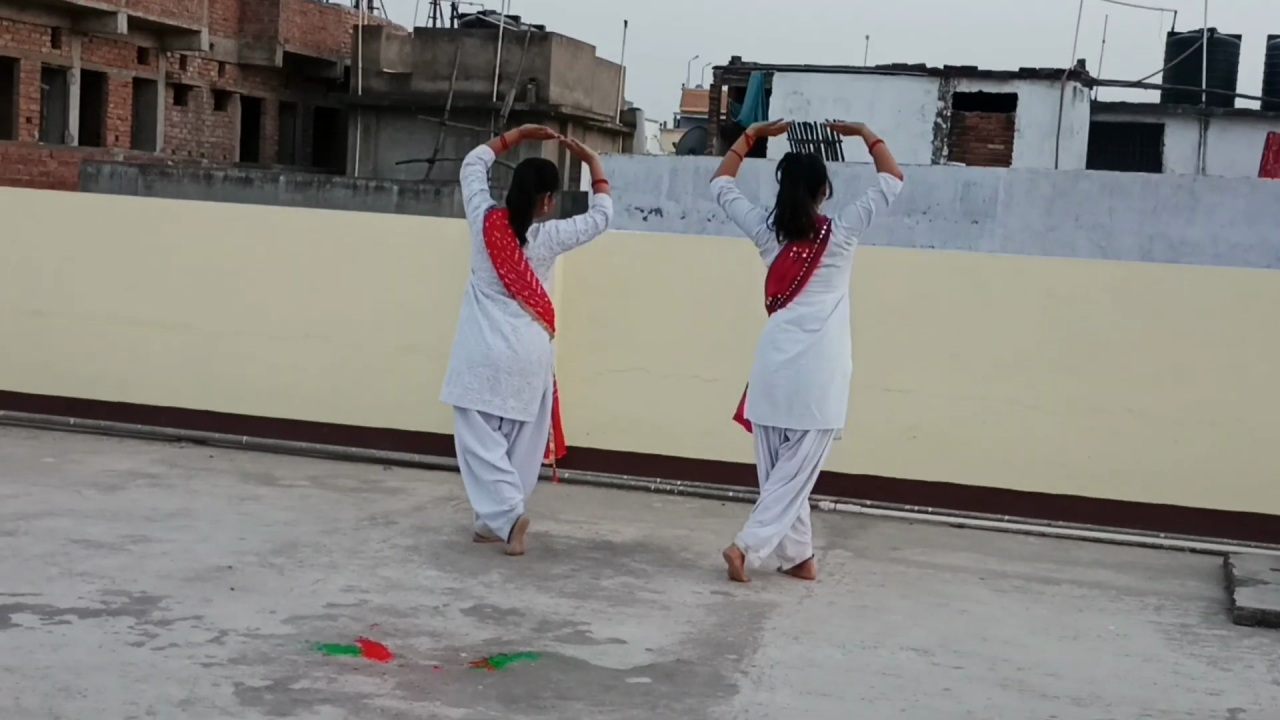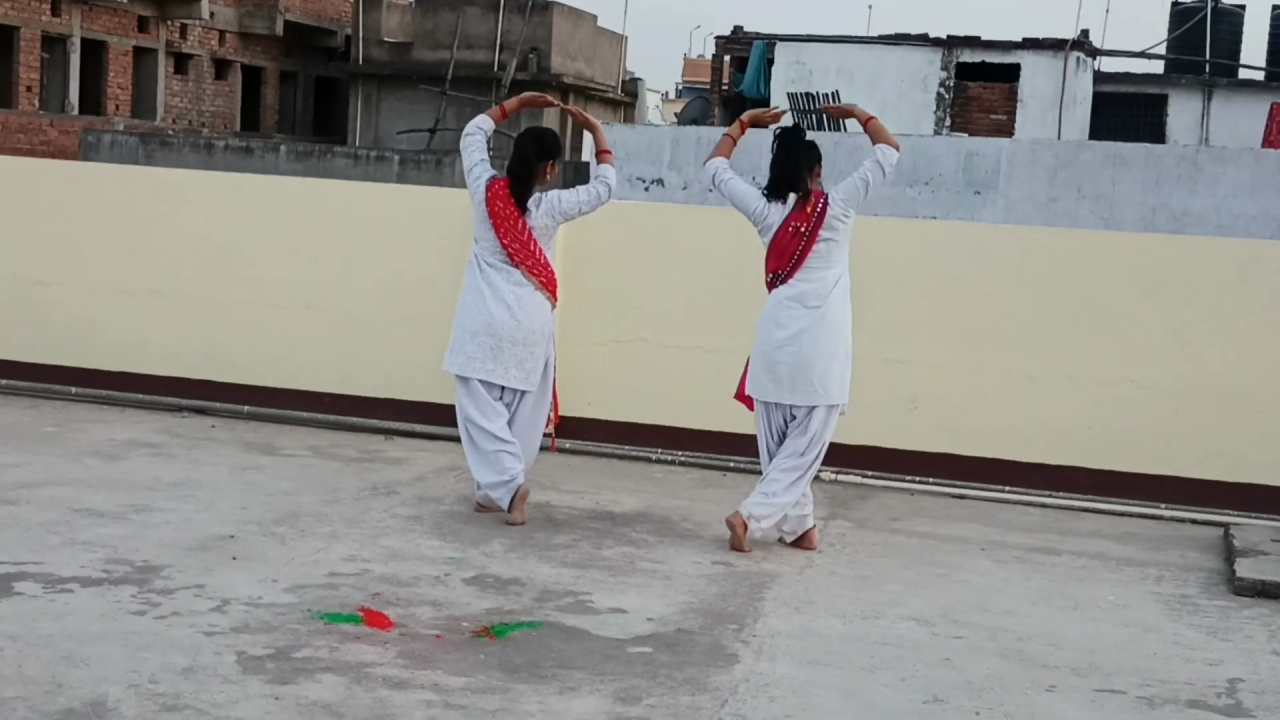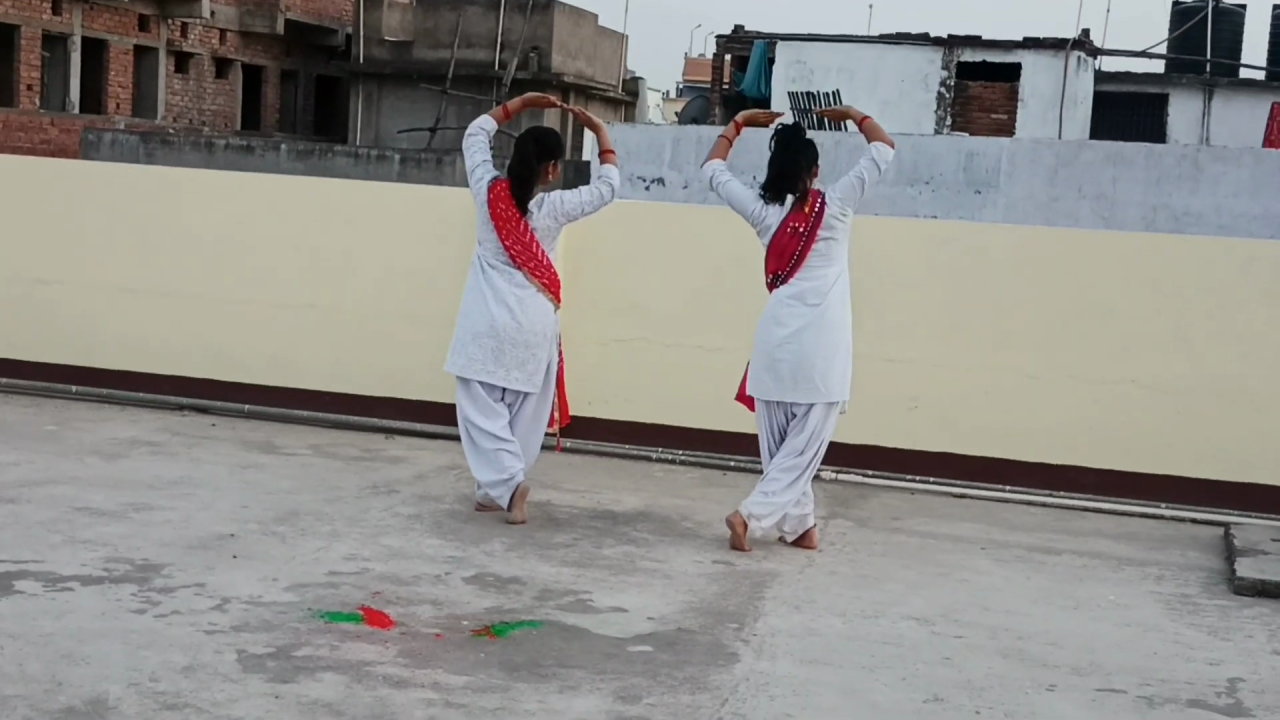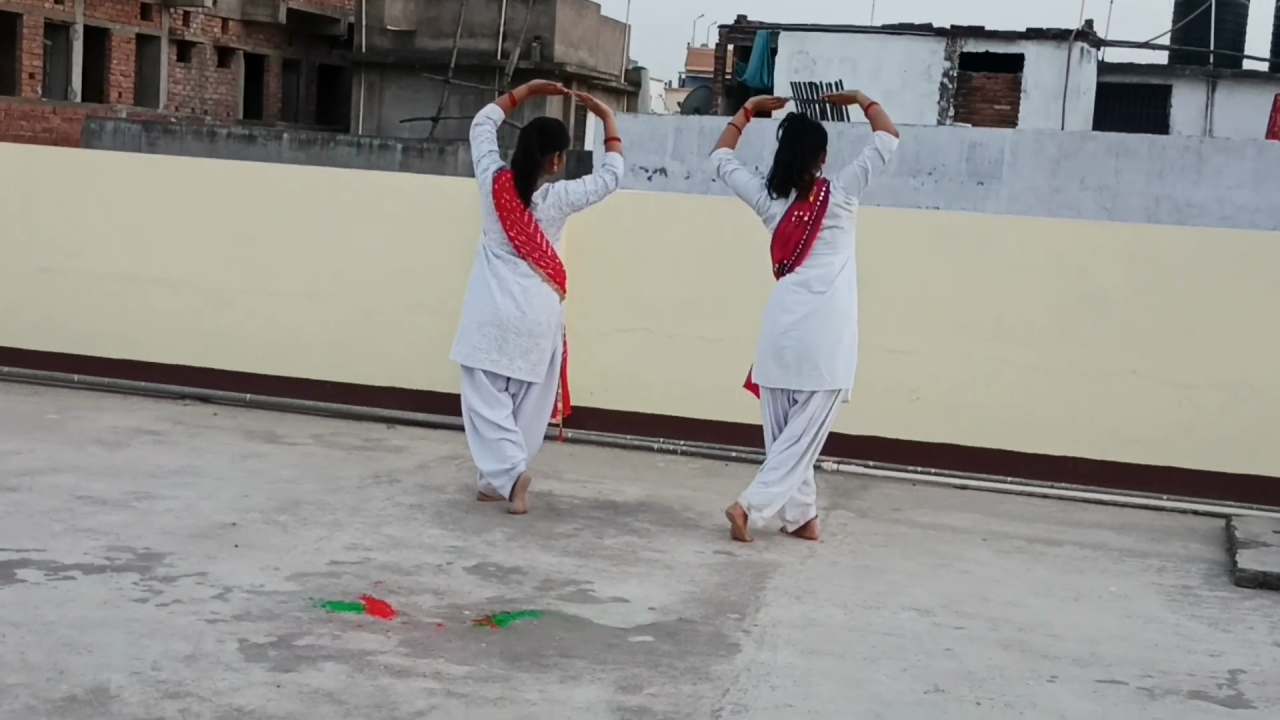
dt=1s
person 1, frame 1
left shoulder: (767, 231)
right shoulder: (841, 234)
left elbow: (722, 184)
right elbow: (892, 181)
left wrist: (752, 135)
right wrist: (866, 134)
left hip: (775, 363)
right hip: (819, 370)
left knee: (779, 468)
right knee: (797, 471)
left ankle: (797, 555)
right ankle: (748, 545)
person 1, frame 2
left shoulder: (765, 210)
right shoulder: (838, 207)
left elbow: (716, 167)
right elbow: (888, 152)
left wrist: (745, 121)
right wrist: (857, 113)
left hip: (777, 339)
right hip: (821, 346)
left knee: (779, 445)
right knee: (805, 446)
left ankle: (798, 526)
right ankle: (752, 516)
person 1, frame 3
left shoulder: (763, 211)
right shoulder: (836, 206)
left elbow: (713, 168)
right elbow: (884, 149)
left wrist: (739, 122)
right wrist: (852, 114)
left hip: (777, 338)
right hip: (822, 344)
left knee: (780, 444)
right knee: (805, 444)
left ankle: (799, 525)
right ankle: (752, 515)
person 1, frame 4
left shoulder: (769, 199)
right shoulder: (841, 194)
left elbow: (721, 156)
right elbow: (888, 138)
left wrist: (750, 109)
right wrist: (861, 99)
left hip: (783, 325)
right hip: (826, 331)
left knee: (785, 429)
right knee: (805, 431)
left ankle: (800, 516)
right ankle: (752, 505)
person 2, frame 1
left shoulder: (485, 221)
right shoulder: (549, 237)
left elbow: (474, 163)
right elbow: (601, 215)
left wrist: (519, 135)
right wrist: (593, 161)
left hip: (482, 351)
right hip: (528, 354)
left knee: (480, 438)
right knee: (520, 443)
left ankle: (506, 514)
right ankle: (493, 520)
person 2, frame 2
left shoulder: (486, 191)
right shoulder: (551, 207)
left elbow: (473, 133)
right elbow: (603, 186)
left wrist: (519, 102)
right wrist: (596, 131)
left hip: (485, 320)
right hip: (530, 323)
left knee: (481, 407)
right knee: (522, 413)
left ankle: (506, 484)
right ankle: (496, 490)
person 2, frame 3
left shoulder: (488, 191)
right shoulder: (554, 208)
left elbow: (476, 134)
right elbow: (607, 186)
left wrist: (521, 103)
right wrist: (599, 131)
left hip: (486, 321)
right hip: (533, 324)
left knee: (482, 407)
right knee: (523, 414)
left ankle: (505, 483)
right ankle: (497, 488)
person 2, frame 4
left shoulder: (493, 181)
right shoulder: (560, 198)
left elbow: (482, 123)
right elbow: (611, 175)
left wrist: (526, 90)
right wrist: (607, 117)
left hip: (492, 310)
right hip: (538, 313)
left knee: (486, 396)
right knee: (528, 404)
left ankle: (506, 472)
right ankle: (500, 478)
